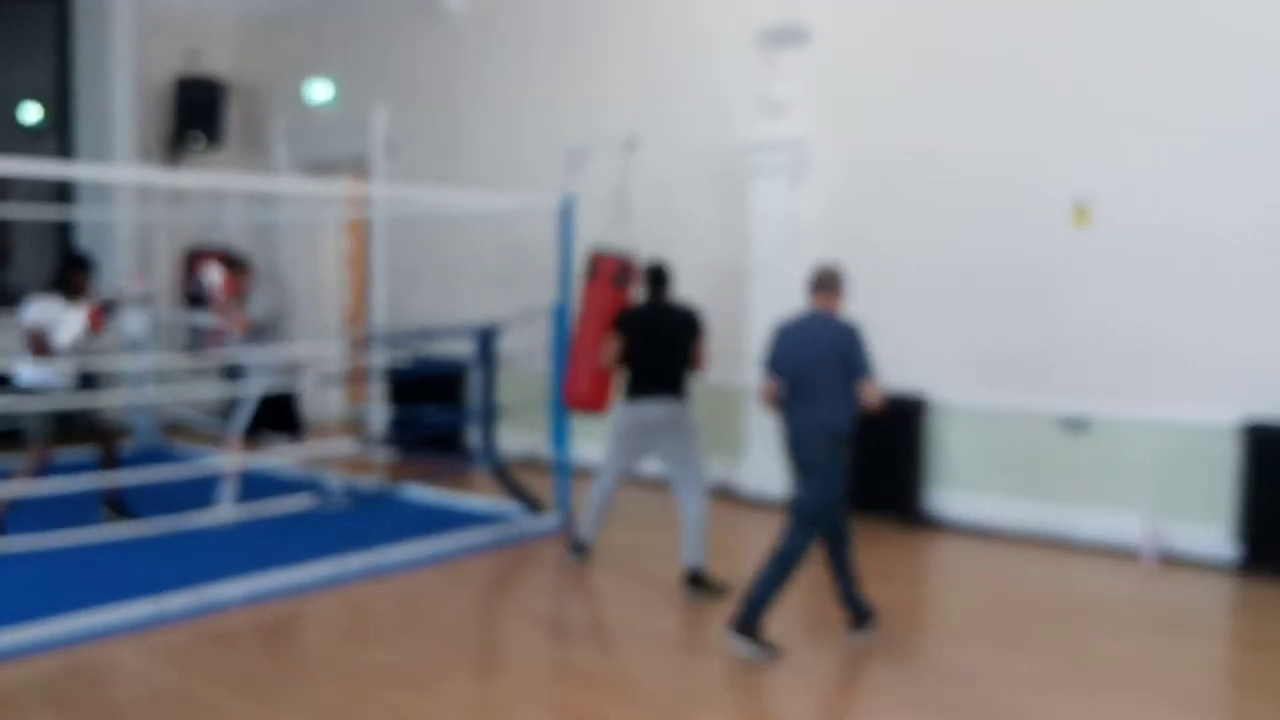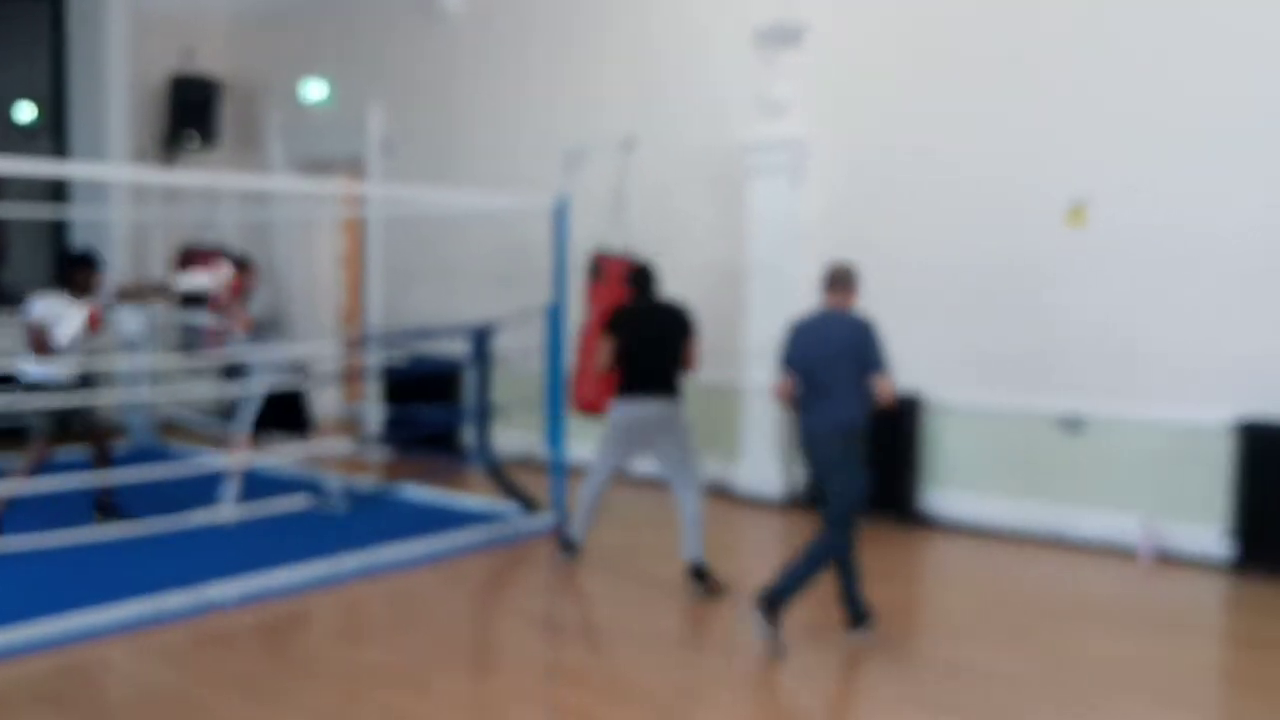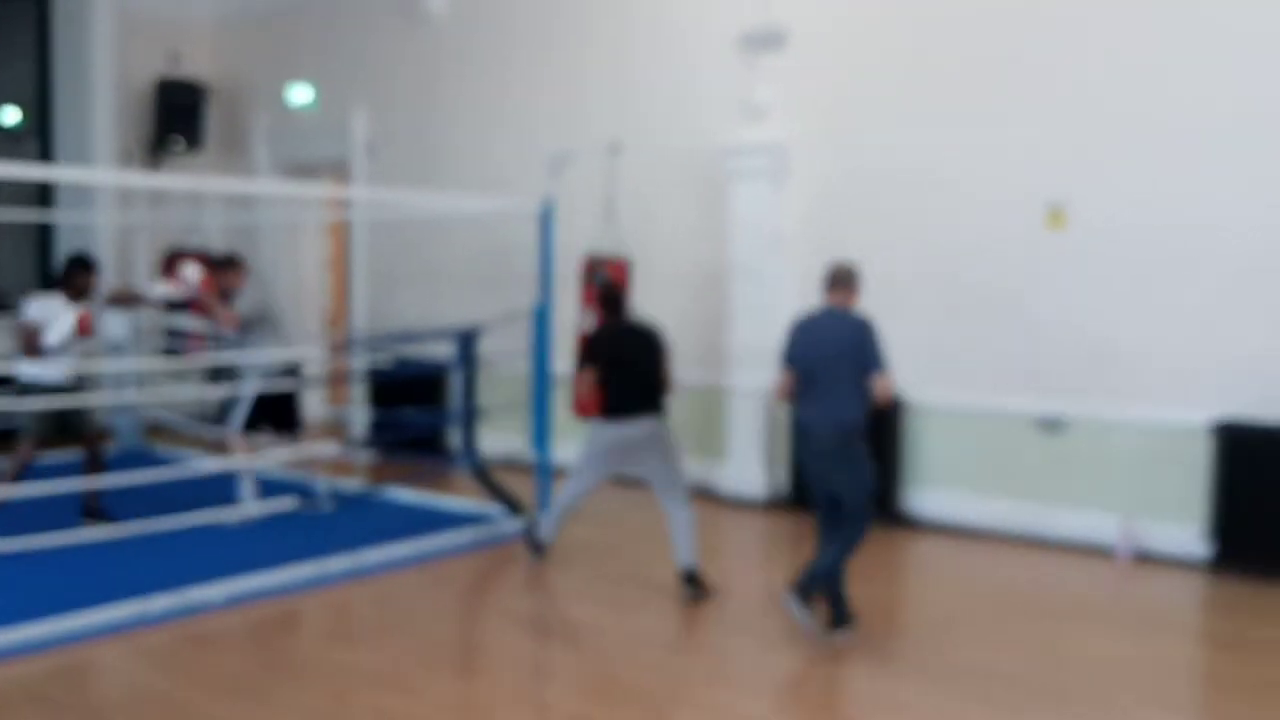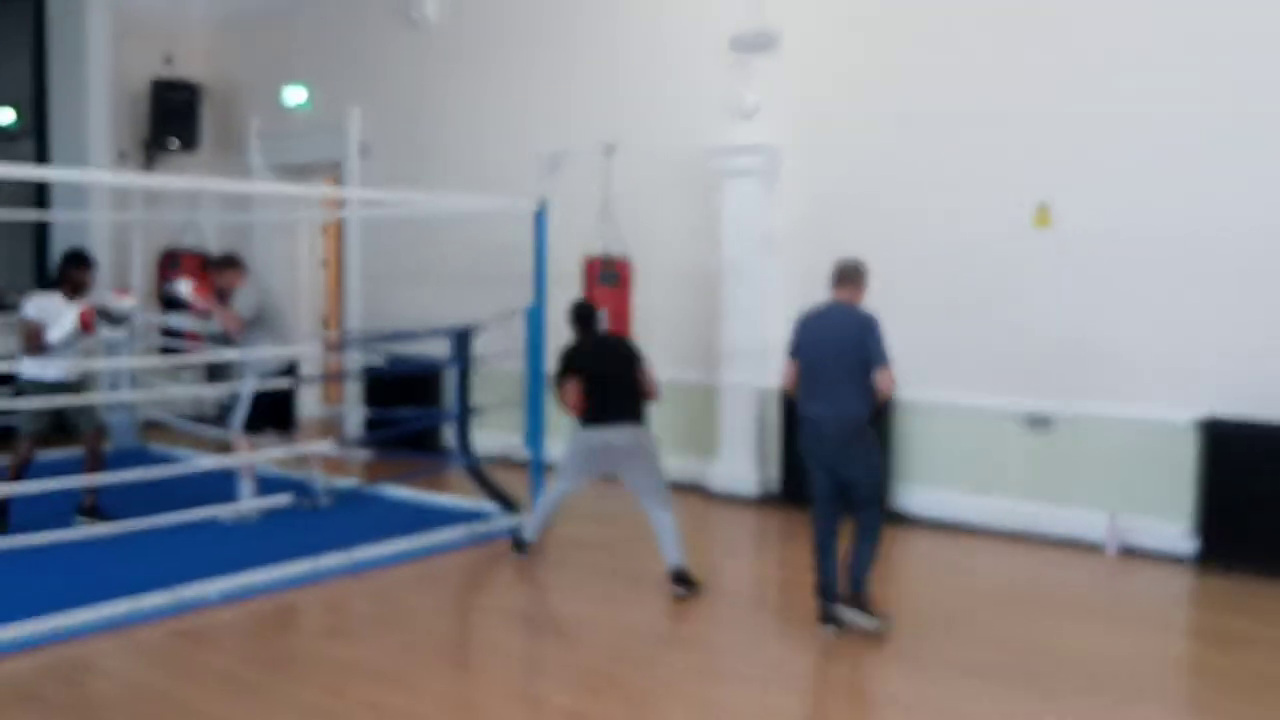
dt=0.1s
person 1, frame 1
left shoulder: (786, 333)
right shoulder: (846, 333)
left elbow: (769, 394)
right elbow: (872, 397)
right wrist: (851, 400)
left hip: (799, 442)
right hip: (830, 443)
left knee: (832, 523)
right knee: (799, 533)
left ankle: (857, 610)
right ankle: (747, 621)
person 1, frame 2
left shoulder: (800, 331)
right shoulder: (860, 329)
left elbow: (784, 392)
right elbow: (884, 392)
right wrist: (864, 398)
left hip: (812, 439)
right hip: (843, 439)
left knee: (840, 523)
right knee: (836, 531)
left ankle: (856, 611)
right ankle: (772, 601)
person 1, frame 3
left shoulder: (801, 329)
right shoulder: (859, 329)
left elbow: (784, 389)
right elbow: (883, 391)
right wrist: (867, 396)
left hip: (809, 437)
right hip: (844, 438)
left knee: (830, 522)
right knee: (855, 523)
left ankle: (837, 611)
right ankle: (805, 588)
person 1, frame 4
left shoulder: (807, 322)
right shoulder: (863, 323)
left elbow: (790, 382)
right elbow: (884, 386)
right wrist: (867, 392)
left hip: (811, 431)
right hip: (850, 431)
left knee: (824, 517)
right knee: (869, 512)
left ankle: (830, 604)
right ankle: (854, 596)
person 2, frame 1
left shoulder: (630, 317)
right shoulder: (688, 318)
left elbow: (609, 359)
right elbow: (697, 363)
left hip: (635, 409)
right hip: (673, 409)
left knee: (611, 474)
right knee: (691, 490)
left ankle: (583, 539)
right ankle: (694, 572)
person 2, frame 2
left shoulder: (620, 318)
right shoulder: (678, 316)
left elbow: (603, 364)
right elbow: (688, 364)
left hip: (627, 408)
right hip: (666, 409)
left knee: (600, 473)
right knee: (688, 488)
left ankle: (572, 537)
right ankle: (697, 566)
person 2, frame 3
left shoulder: (595, 342)
right shoulder: (649, 335)
left elbow: (586, 392)
right elbow: (665, 383)
left hip: (611, 429)
right hip: (650, 426)
left knee: (577, 483)
right knee: (677, 500)
left ankle: (541, 536)
right ankle: (689, 572)
person 2, frame 4
left shoulder: (573, 356)
right shoulder: (624, 347)
left elbow: (573, 404)
right elbow: (650, 392)
left wrist: (562, 388)
left hip: (591, 435)
right hip: (631, 434)
left knee: (562, 484)
right knee: (659, 504)
left ankle: (525, 537)
right ankle: (678, 572)
person 3, frame 1
left shoulder: (78, 305)
right shoulder: (38, 306)
right elbow: (38, 351)
right wrist: (72, 332)
left hip: (67, 388)
right hip: (36, 390)
left knee: (107, 437)
right knee: (40, 454)
left ankle: (113, 499)
person 3, frame 2
left shoulder: (85, 302)
right shoulder: (41, 302)
left elbow: (128, 294)
right elbow: (37, 347)
right wrist: (72, 330)
left hip: (69, 384)
right hip: (40, 384)
left knee: (101, 439)
right knee: (39, 449)
left ankle: (104, 503)
person 3, frame 3
left shoulder: (85, 304)
right shoulder: (38, 304)
right elbow: (27, 348)
right wrist: (61, 334)
left hip: (68, 386)
right hip: (36, 386)
left knee: (94, 441)
right knee: (28, 449)
left ankle: (92, 506)
person 3, frame 4
left shoulder: (83, 303)
right shoulder: (38, 302)
right elbow: (29, 347)
right wrist: (64, 330)
left hip: (72, 383)
right hip: (37, 384)
left knee: (95, 440)
right knee: (26, 449)
left ankle: (88, 505)
